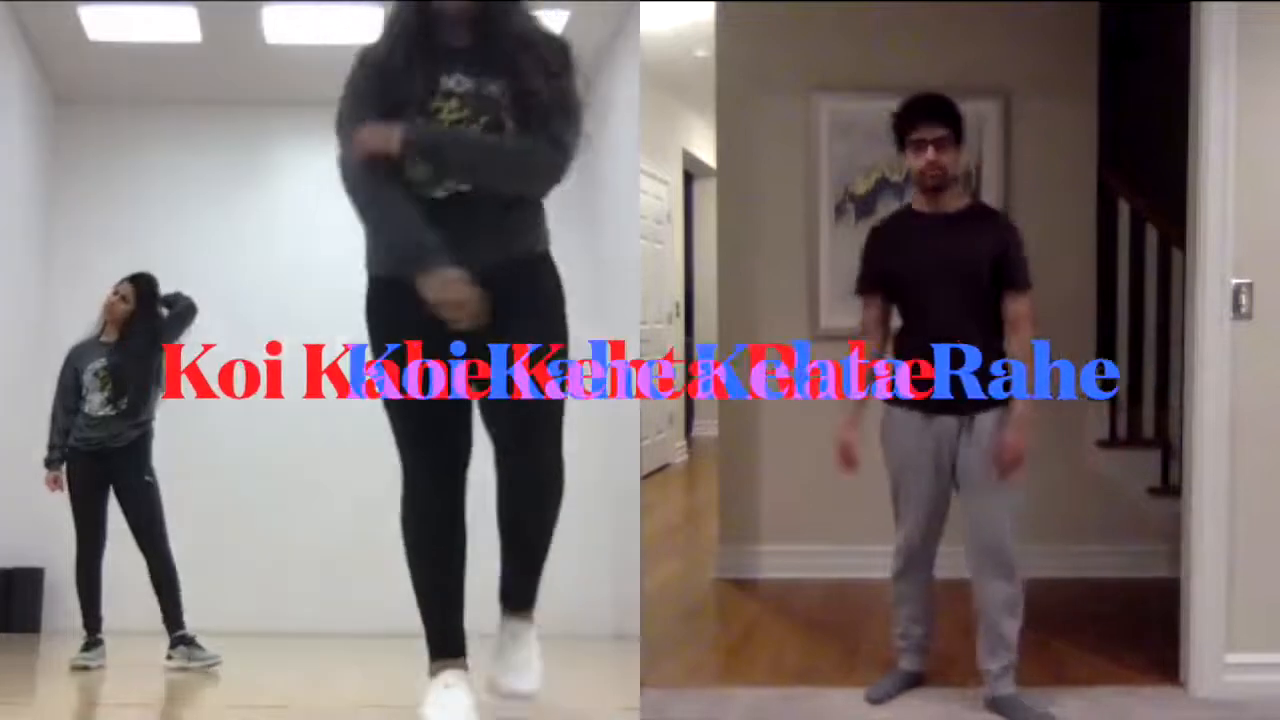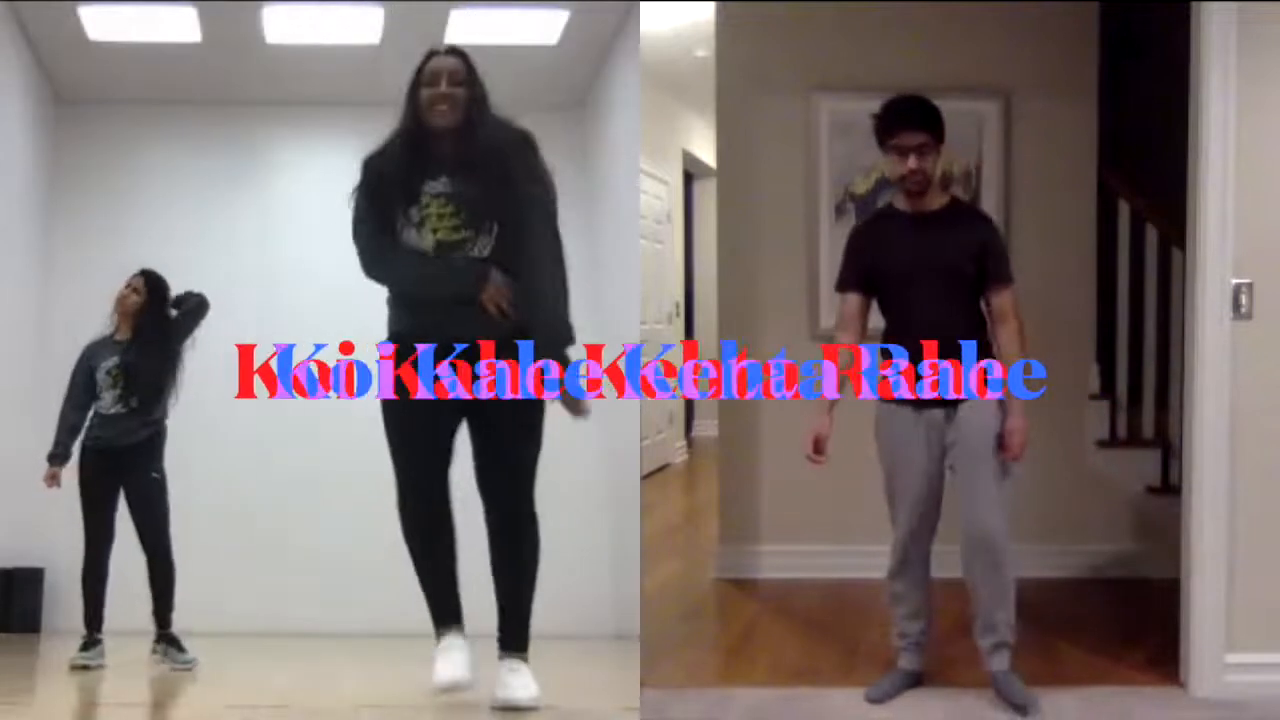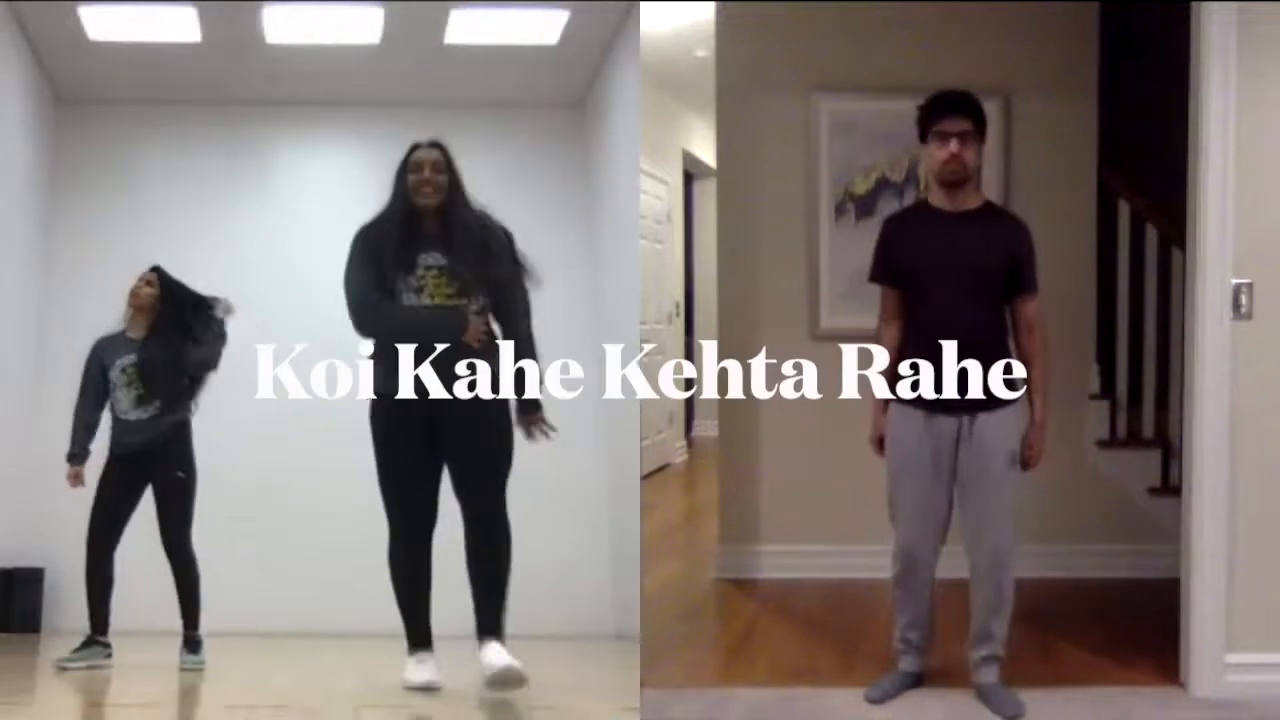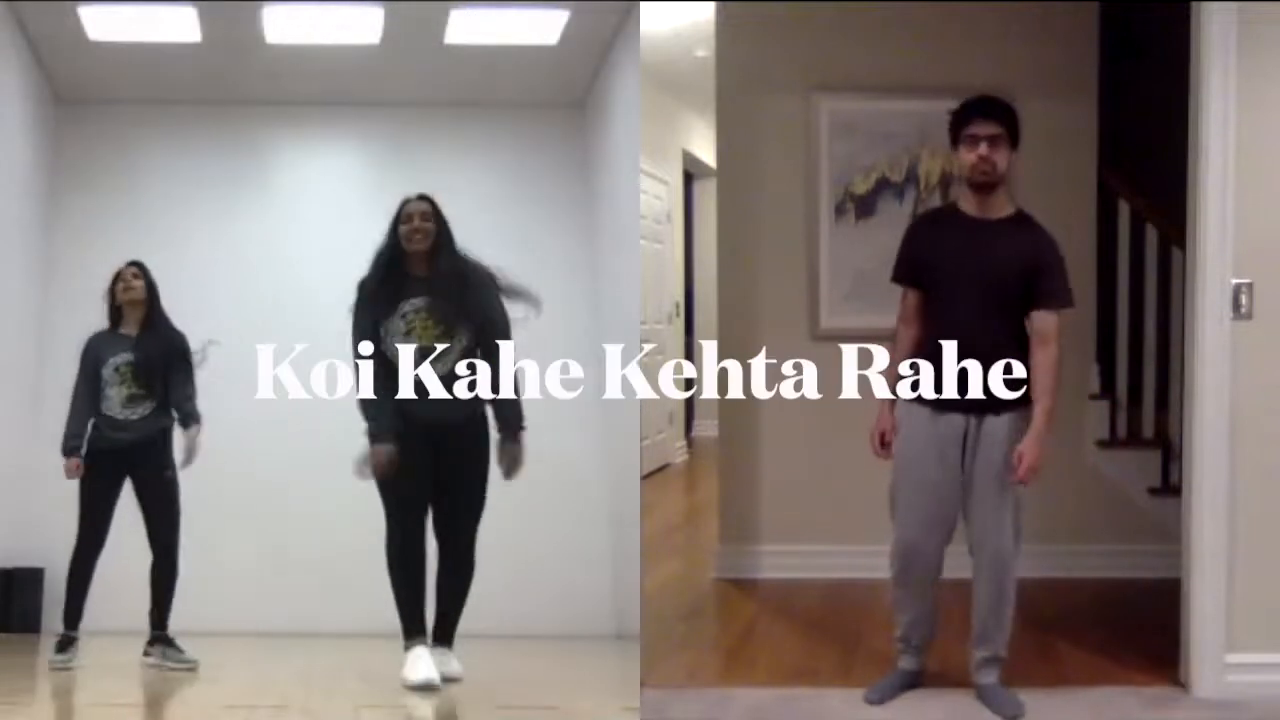
dt=0.4s
person 1, frame 1
left shoulder: (995, 230)
right shoulder: (886, 237)
left elbow: (1018, 327)
right elbow: (872, 333)
left wrist: (1019, 416)
right wrist: (851, 415)
left hip: (984, 412)
right hip: (912, 413)
left knee: (993, 548)
right knee: (912, 544)
right ankle: (909, 660)
person 1, frame 2
left shoulder: (976, 227)
right shoulder: (870, 236)
left elbow: (1004, 318)
right elbow: (849, 329)
left wrist: (1017, 405)
right wrist: (825, 411)
left hip: (974, 403)
right hip: (903, 408)
left knee: (987, 532)
right knee: (909, 538)
left ankle: (1000, 661)
right ankle: (909, 658)
person 1, frame 3
left shoulder: (1009, 232)
right shoulder: (900, 230)
left elbow: (1028, 328)
right elbow: (891, 324)
left wrist: (1038, 415)
right wrist: (879, 408)
left hip: (992, 412)
right hip: (917, 411)
left knee: (993, 546)
right knee: (913, 545)
left ankle: (988, 669)
right ankle: (910, 659)
person 1, frame 4
left shoulder: (1035, 244)
right shoulder: (926, 231)
left elbow: (1044, 342)
right elbow: (909, 324)
left wrist: (1037, 431)
right wrist: (886, 405)
left hip: (1001, 416)
right hip: (927, 410)
left knee: (997, 550)
right knee: (913, 544)
right ankle: (909, 659)
person 2, frame 1
left shoulder: (534, 60)
right shoulder: (381, 68)
left elbow: (543, 163)
right elbow: (363, 173)
left wrist: (423, 144)
right wrist: (427, 264)
left hip: (515, 277)
right hip: (410, 286)
left knee: (533, 450)
right knee: (432, 470)
left ankle: (517, 618)
person 2, frame 2
left shoulder: (513, 160)
right shoulder: (386, 170)
left elbow: (542, 254)
right elbow: (375, 259)
left wrist: (557, 353)
right wrist: (471, 282)
left hip: (508, 352)
right hip: (418, 352)
left knee: (509, 498)
right knee: (420, 492)
left ankle: (513, 655)
right ankle: (449, 632)
person 2, frame 3
left shoulder: (486, 241)
right shoulder: (375, 242)
left elbow: (516, 320)
right elbow: (366, 315)
left wrist: (529, 400)
right wrist: (452, 325)
left hip: (475, 395)
right hip: (401, 401)
left knee: (486, 508)
right knee: (409, 525)
left ankle: (491, 642)
right ankle: (419, 650)
person 2, frame 4
left shoulder: (471, 284)
right shoulder: (375, 290)
left elbow: (498, 356)
right elbow: (367, 366)
left wrist: (511, 430)
right wrist: (380, 436)
left hip: (463, 425)
right hip: (401, 428)
left knee: (458, 539)
right knee: (404, 523)
left ankle: (444, 642)
right ankle: (415, 645)
person 3, frame 1
left shoulder: (147, 346)
right shoulder: (80, 353)
left elbow: (186, 307)
right elbow: (63, 410)
left wrist: (153, 302)
right wrist: (54, 461)
left hip: (131, 456)
right hip: (85, 458)
left knee: (156, 546)
right knee: (89, 549)
left ankle: (179, 640)
right ankle: (93, 640)
person 3, frame 2
left shoulder: (160, 343)
right shoulder: (94, 352)
left elbow: (198, 304)
right elbow: (74, 407)
left wrist: (166, 301)
right wrist: (58, 457)
left hip: (144, 455)
right hip: (98, 456)
left knee: (158, 546)
right knee: (97, 548)
left ankle: (164, 636)
right ankle: (93, 639)
person 3, frame 3
left shoulder: (175, 343)
right shoulder: (105, 348)
left elbow: (206, 360)
right elbow: (89, 406)
left wrist: (216, 316)
right wrist: (77, 456)
left hip: (170, 452)
right hip: (124, 456)
left knee: (177, 546)
right knee: (99, 545)
left ankle: (192, 639)
right ankle: (98, 641)
person 3, frame 4
left shoulder: (168, 342)
right shoulder: (98, 344)
left elbow: (180, 393)
right elbow: (79, 400)
left wrist: (192, 424)
right wrist: (73, 450)
left hip: (153, 451)
right hip: (103, 452)
left knee: (165, 545)
right knee: (89, 545)
left ankle: (159, 638)
right ankle: (68, 637)
